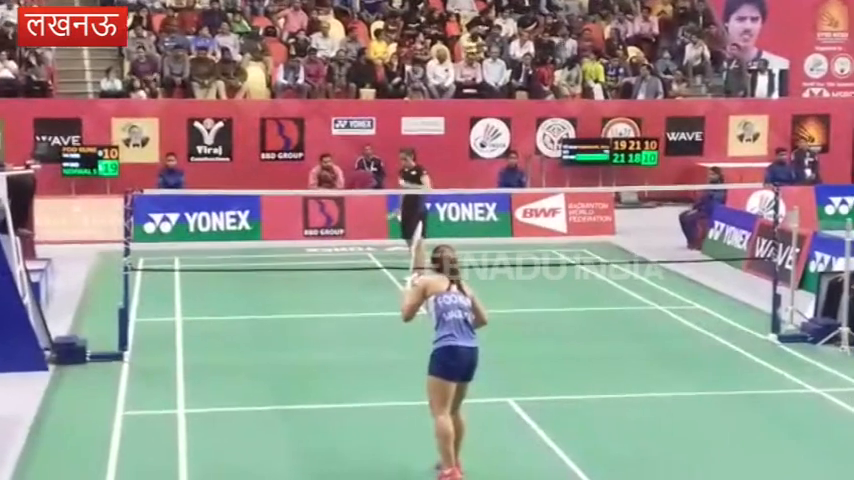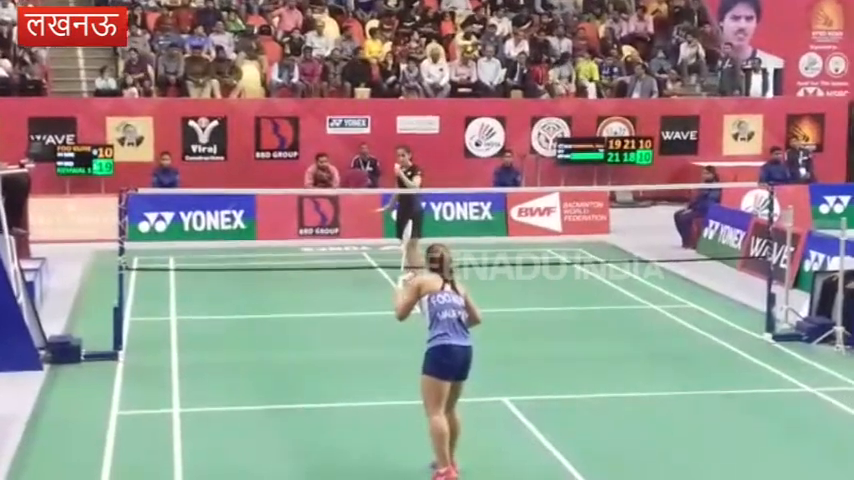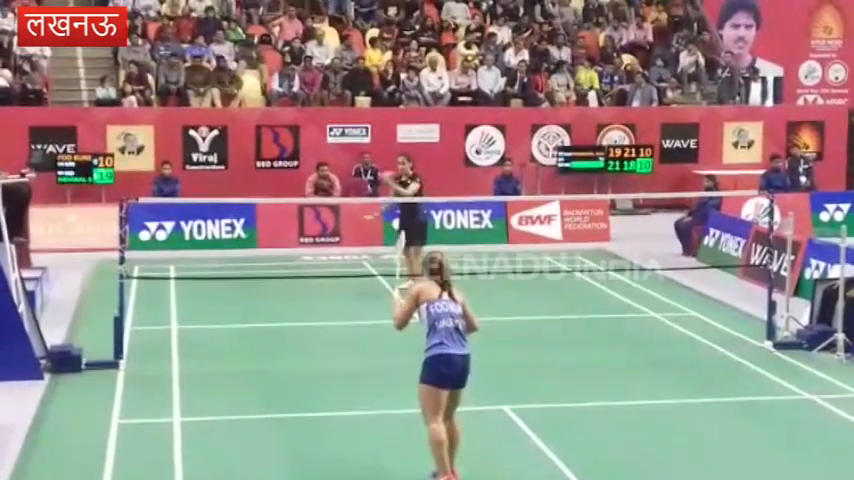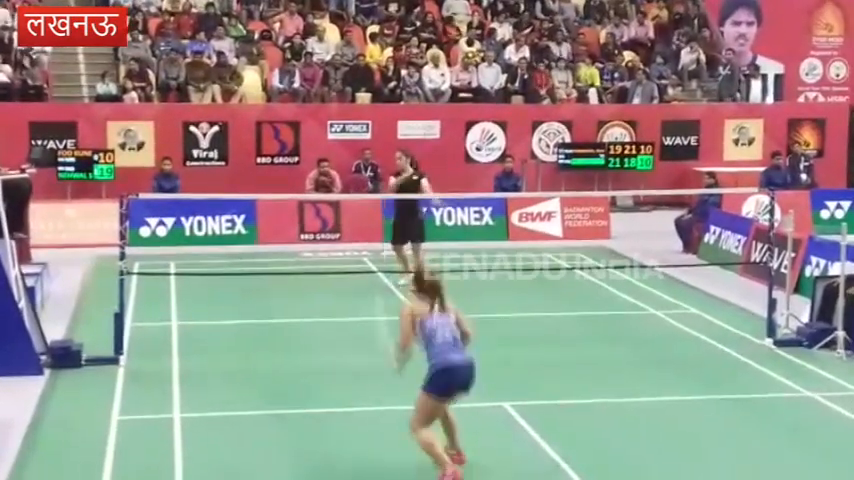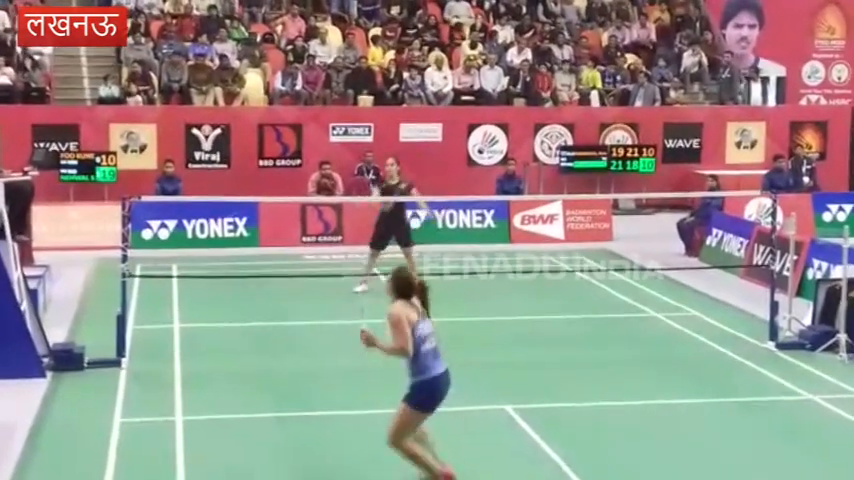
dt=0.4s
person 1, frame 1
left shoulder: (426, 281)
right shoulder: (463, 287)
left elbow: (406, 315)
right elbow: (482, 319)
left wrist: (407, 292)
left hip: (447, 351)
right hip: (471, 352)
left knee: (440, 413)
right knee: (454, 410)
person 1, frame 2
left shoulder: (420, 280)
right shoulder: (456, 285)
left elbow: (401, 313)
right elbow: (476, 318)
left wrist: (400, 290)
left hip: (441, 350)
right hip: (465, 350)
left knee: (435, 412)
right knee: (449, 409)
right ankle: (449, 461)
person 1, frame 3
left shoulder: (420, 289)
right shoulder: (455, 293)
left elbow: (399, 323)
right elbow: (473, 326)
left wrist: (397, 302)
left hip: (439, 359)
right hip: (462, 359)
left knee: (434, 421)
right knee: (448, 418)
person 1, frame 4
left shoulder: (412, 307)
right shoulder: (445, 306)
left elbow: (405, 345)
right elbow: (467, 336)
left wrist: (400, 363)
left hip: (444, 371)
right hip: (466, 368)
left knee: (418, 426)
right knee: (439, 406)
right ankle: (455, 452)
person 1, frame 5
left shoulder: (397, 311)
right shoulder: (417, 305)
left elbow: (405, 350)
left wrist: (376, 343)
left hip: (427, 383)
right hip: (441, 376)
left knee: (396, 438)
right knee: (412, 430)
person 2, frame 1
left shoulder: (420, 170)
right shoulder: (402, 171)
left elbow: (427, 188)
left wrist: (409, 185)
right wrist: (399, 208)
left hip: (418, 209)
right hip: (406, 209)
left knee: (418, 242)
right knee: (410, 242)
left ankle: (421, 272)
right ankle: (416, 271)
person 2, frame 2
left shoulder: (415, 170)
right shoulder: (398, 169)
left elbow: (414, 187)
left wrist: (401, 174)
right wrist: (389, 205)
left hip: (414, 210)
right hip: (402, 209)
left knee: (413, 242)
right knee: (405, 243)
right ankle: (411, 270)
person 2, frame 3
left shoulder: (416, 179)
right shoulder: (397, 179)
left elbow: (407, 193)
left wrist: (390, 183)
left hip: (417, 218)
right hip: (404, 218)
left knee: (416, 252)
right knee: (406, 251)
right ankle: (411, 279)
person 2, frame 4
left shoulder: (418, 176)
right shoulder: (395, 176)
left elbow: (426, 188)
right elbow: (392, 187)
right wrist: (403, 177)
left hip: (414, 216)
right hip: (399, 216)
left knee: (416, 249)
right knee: (396, 247)
right ankle: (407, 273)
person 2, frame 5
left shoulder: (406, 185)
right shoulder: (380, 184)
left wrist: (427, 210)
right wrist: (384, 204)
left hip: (400, 222)
right hip: (384, 222)
left knee: (408, 253)
right knee: (373, 253)
right ankle: (364, 283)
